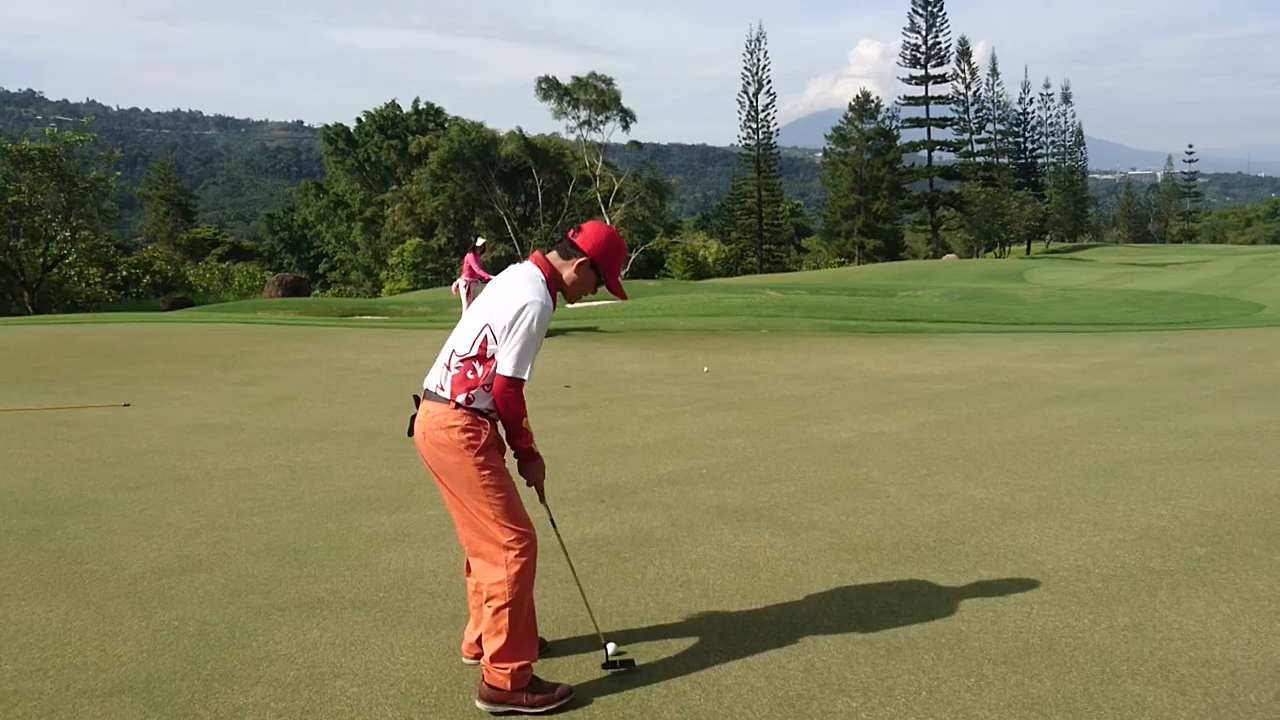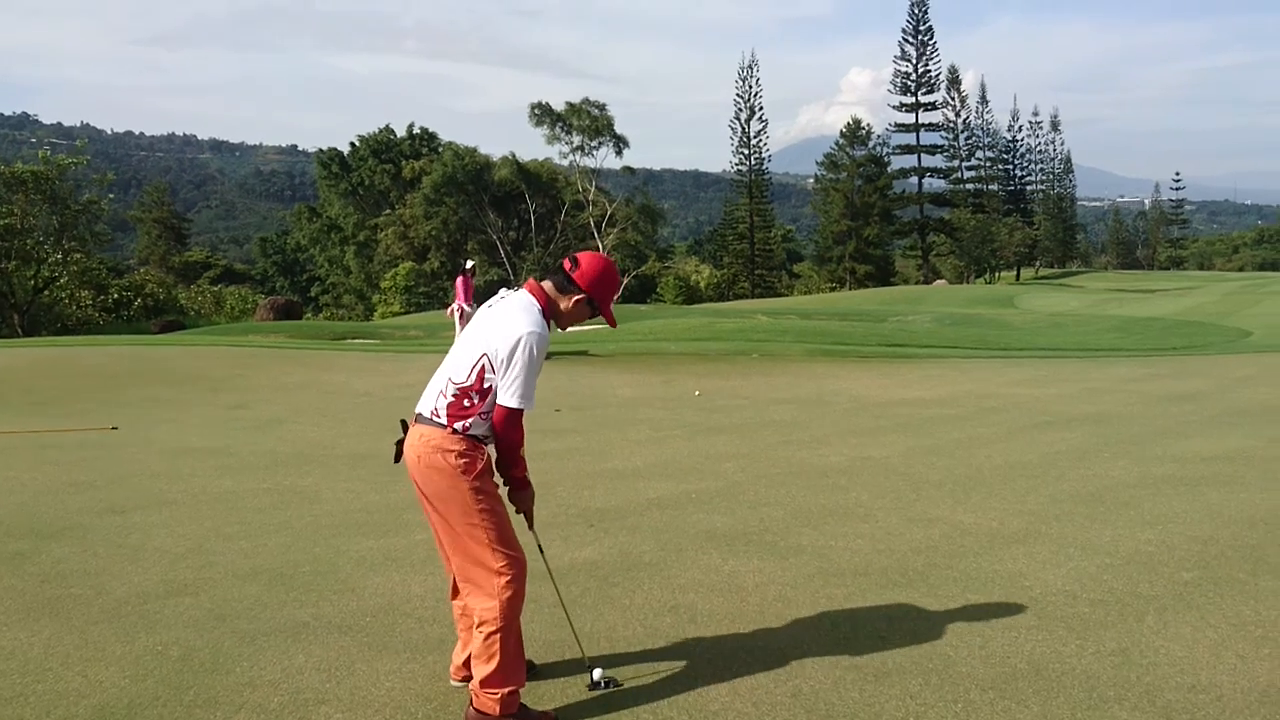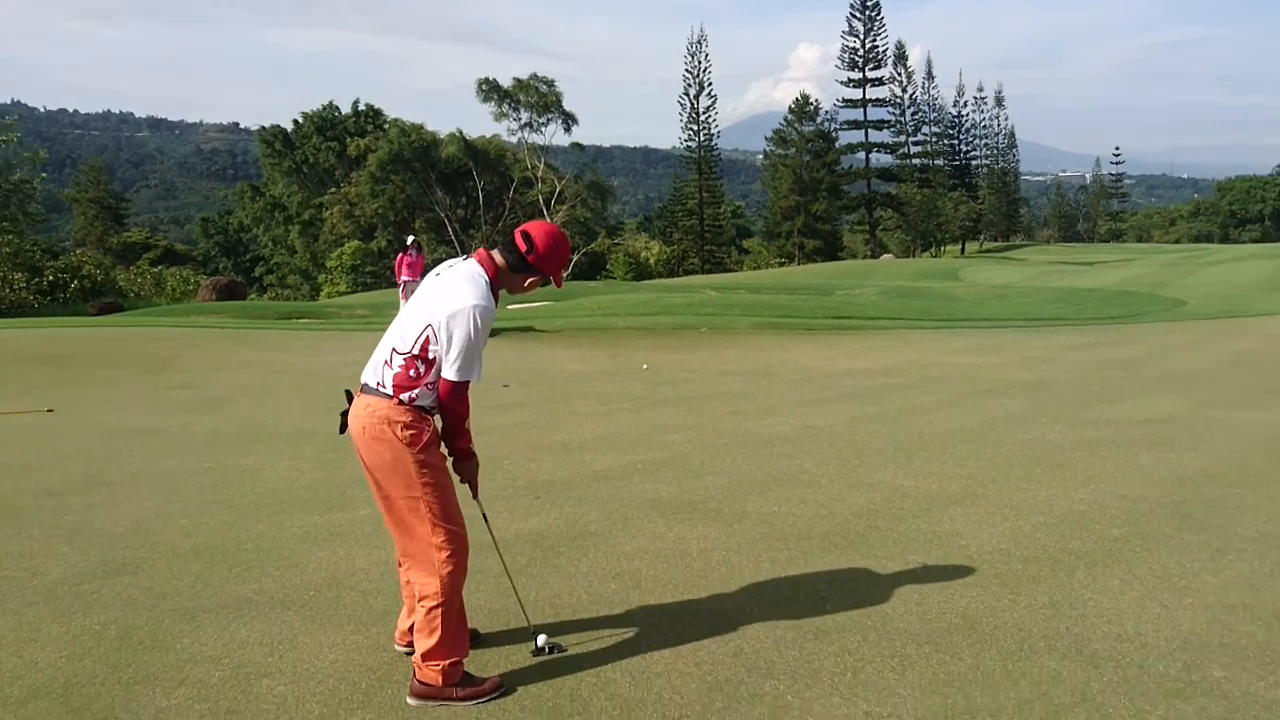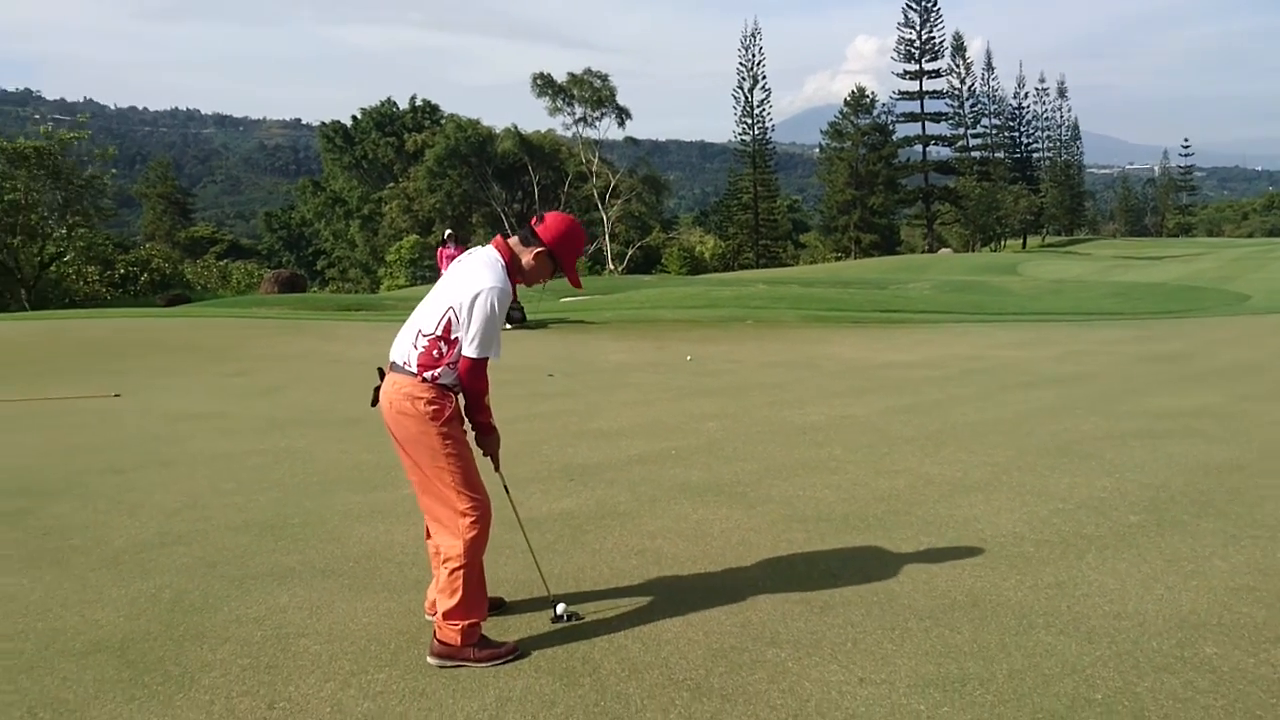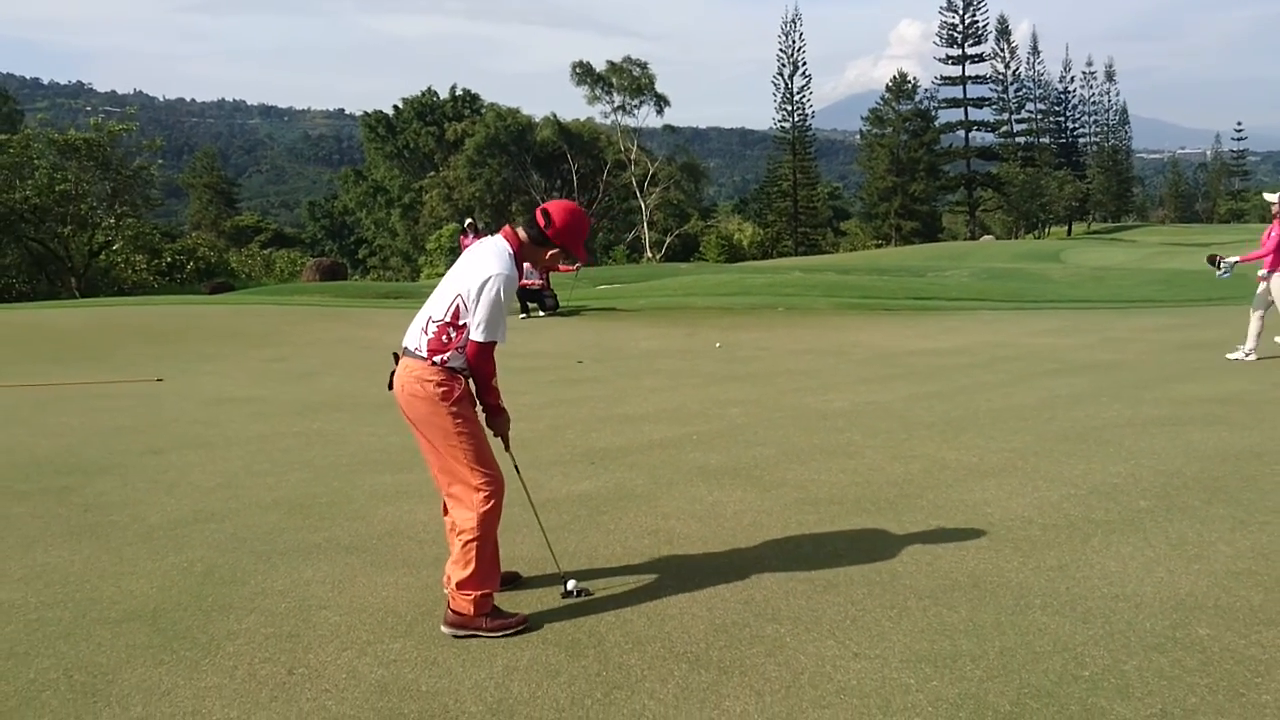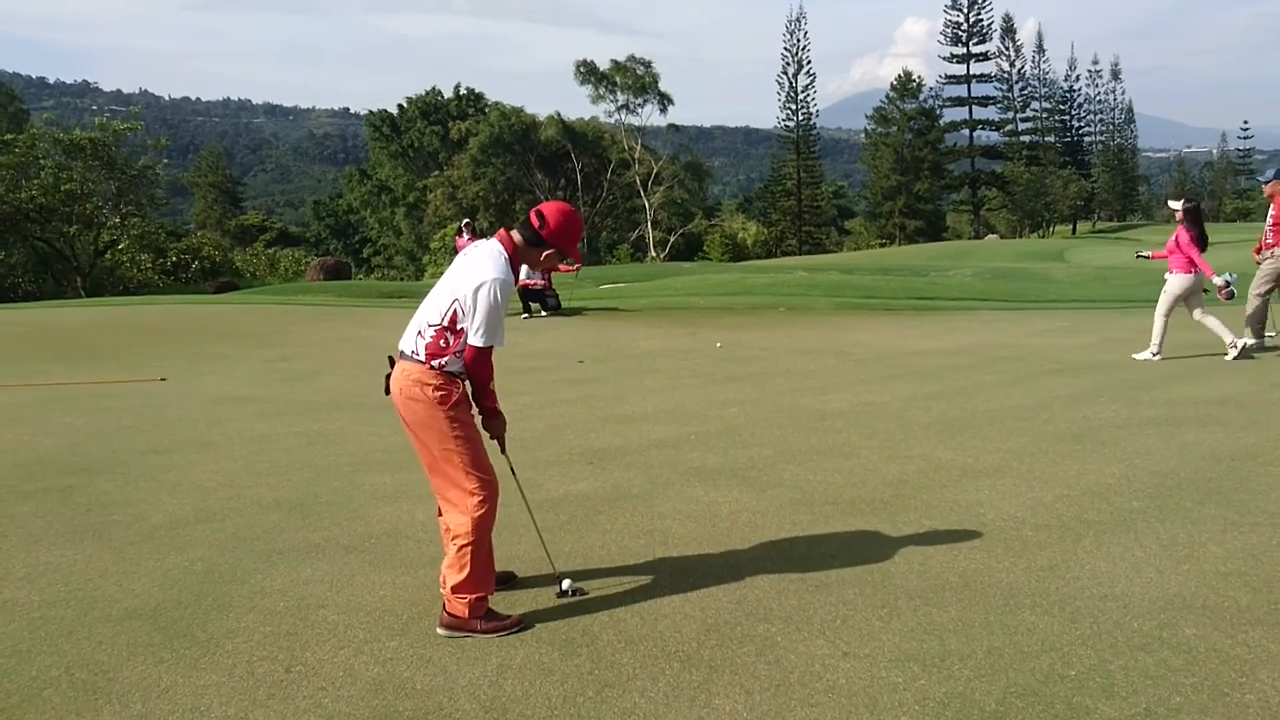
dt=0.5s
person 1, frame 1
left shoulder: (517, 274)
right shoulder: (535, 301)
right elbow: (508, 389)
left wrist: (520, 448)
right wrist: (528, 454)
left hip: (441, 413)
right hip: (458, 425)
left knee: (487, 539)
right knee: (512, 546)
left ankle: (485, 637)
right ankle: (505, 679)
person 1, frame 2
left shoulder: (508, 300)
right shoulder: (531, 330)
right elbow: (506, 419)
left wrist: (510, 477)
right wrist: (518, 481)
left hip: (427, 437)
right hip: (451, 450)
left knee: (472, 563)
right knee: (501, 570)
left ankle: (472, 660)
person 1, frame 3
left shoulder: (455, 266)
right shoulder: (476, 303)
right elbow: (451, 391)
left wrist: (455, 448)
right wrist: (464, 453)
left hip: (372, 407)
right hip: (397, 421)
left knee: (419, 535)
right knee: (442, 544)
left ankle: (416, 628)
right ankle: (437, 675)
person 1, frame 4
left shoulder: (479, 256)
right shoulder: (494, 286)
right elbow: (471, 368)
left wrist: (478, 423)
right wrist: (485, 427)
left hip: (405, 387)
right hip: (423, 398)
left knee: (445, 504)
right knee: (467, 511)
left ankle: (446, 596)
right ankle: (455, 636)
person 1, frame 5
left shoulder: (490, 245)
right shoulder: (501, 273)
right elbow: (480, 352)
left wrist: (488, 405)
right wrist: (495, 408)
left hip: (422, 370)
right hip: (434, 381)
left knee: (462, 483)
right knee: (482, 487)
left ankle: (467, 570)
right ankle: (469, 607)
person 1, frame 6
left shoulder: (484, 248)
right shoulder: (496, 278)
right elbow: (477, 355)
left wrist: (483, 406)
right wrist: (491, 411)
left hip: (416, 373)
right hip: (430, 384)
left knee: (458, 486)
right knee: (475, 491)
left ankle: (463, 570)
right ankle: (463, 609)
